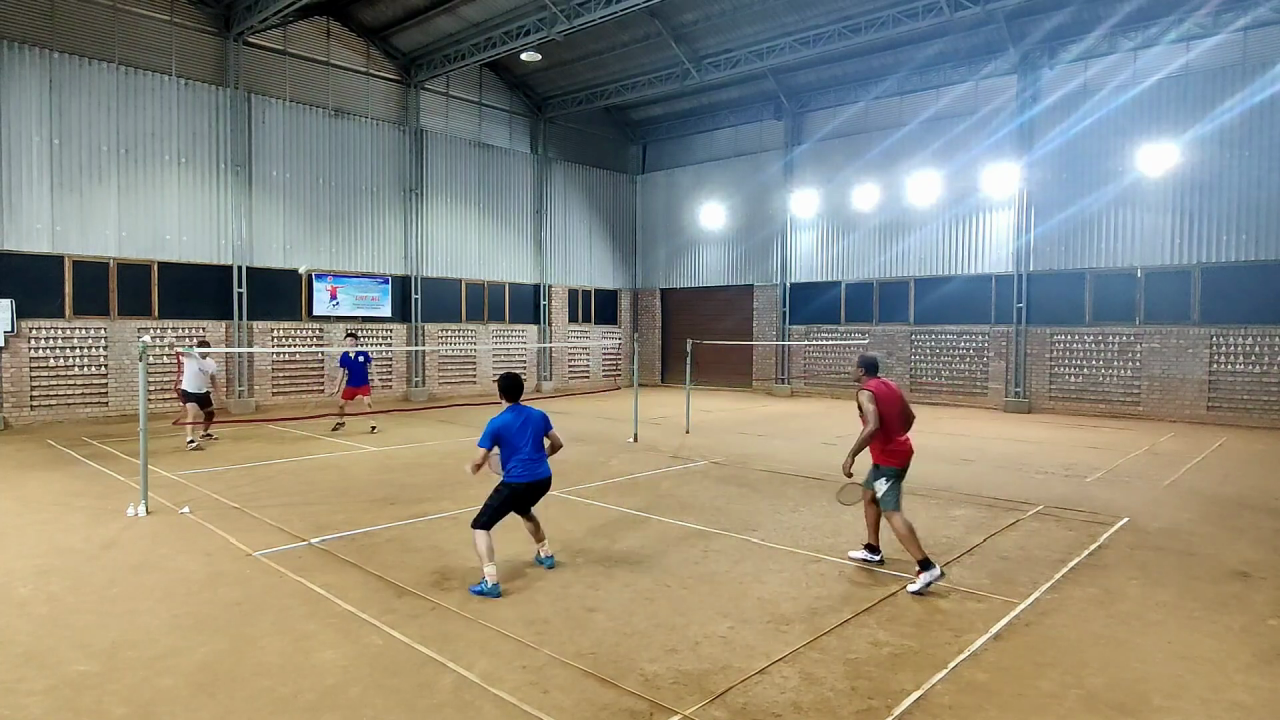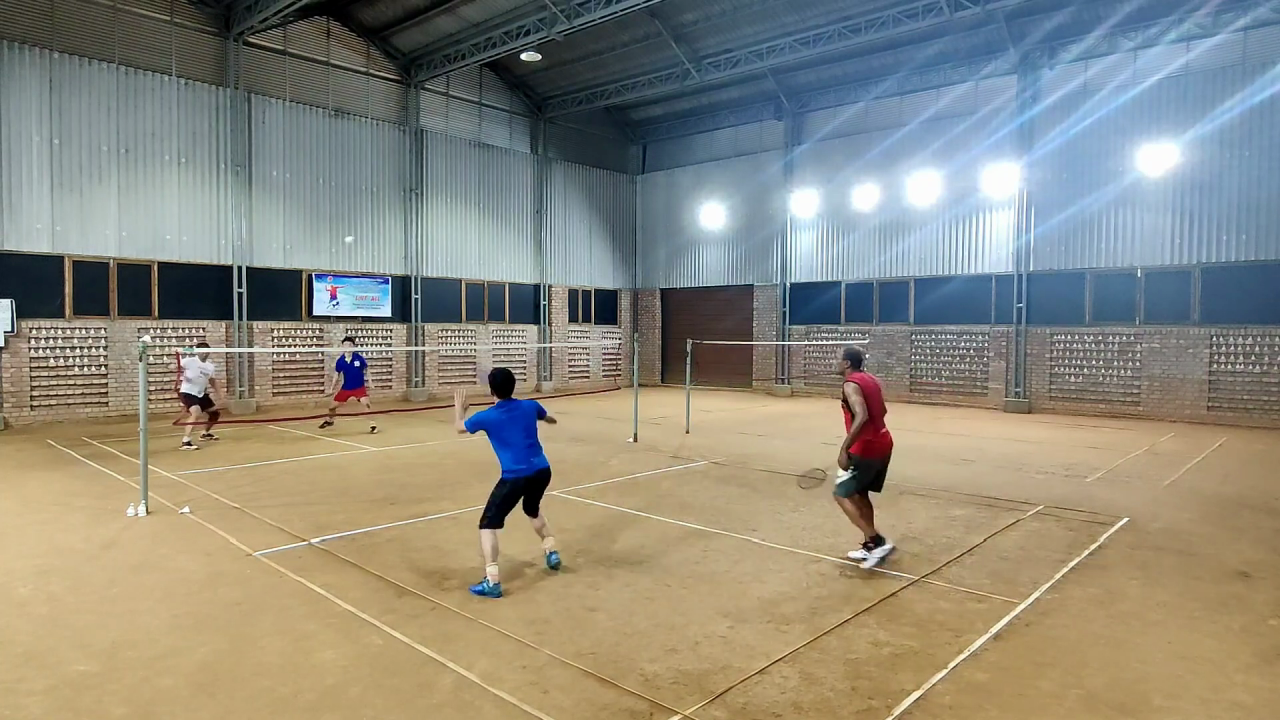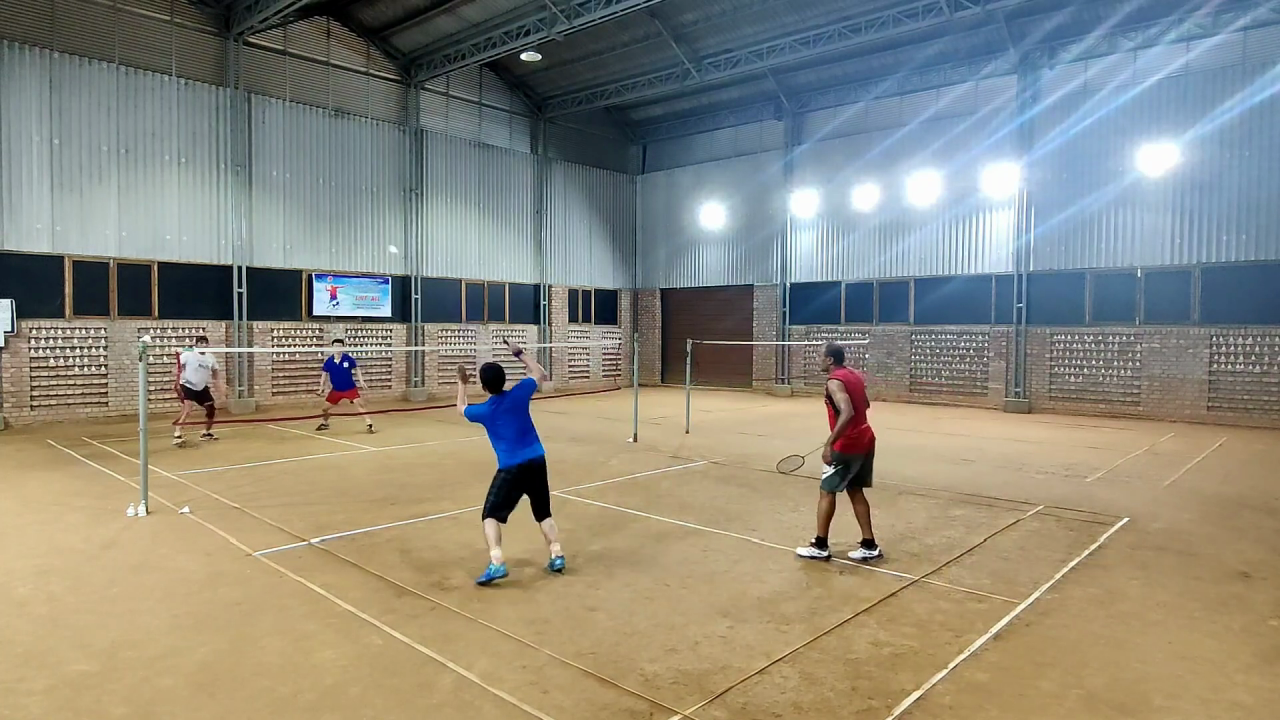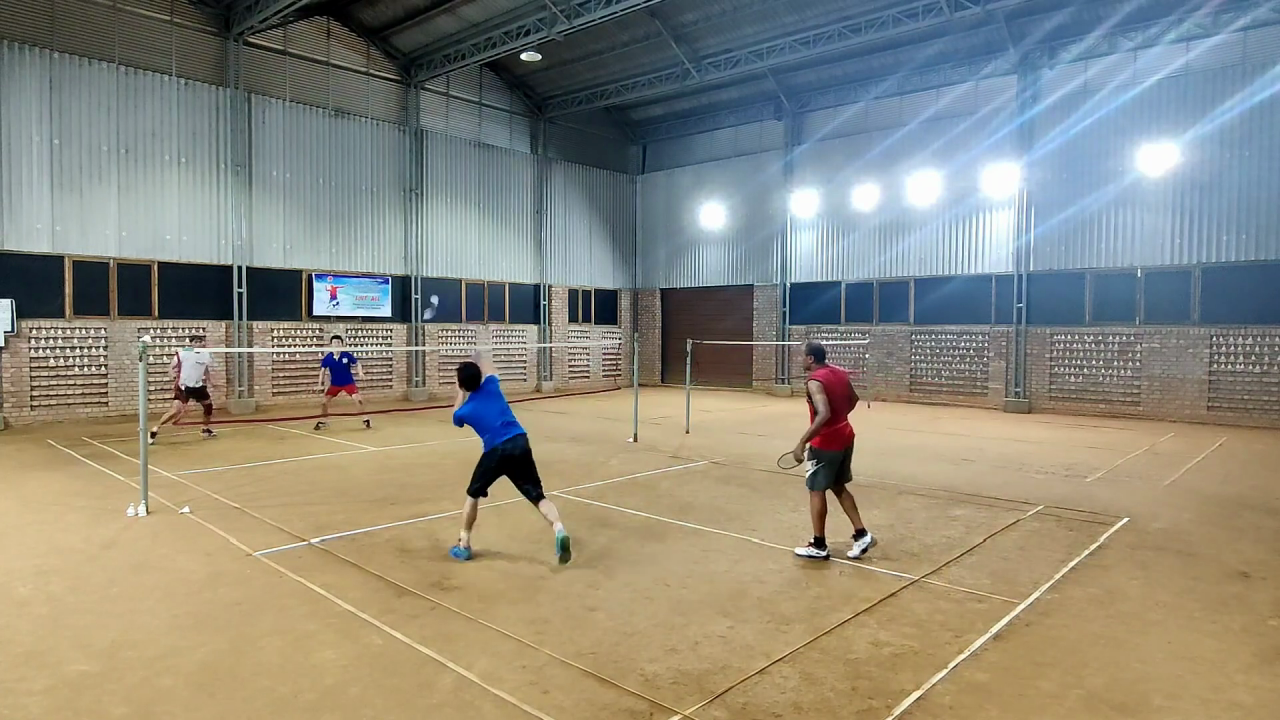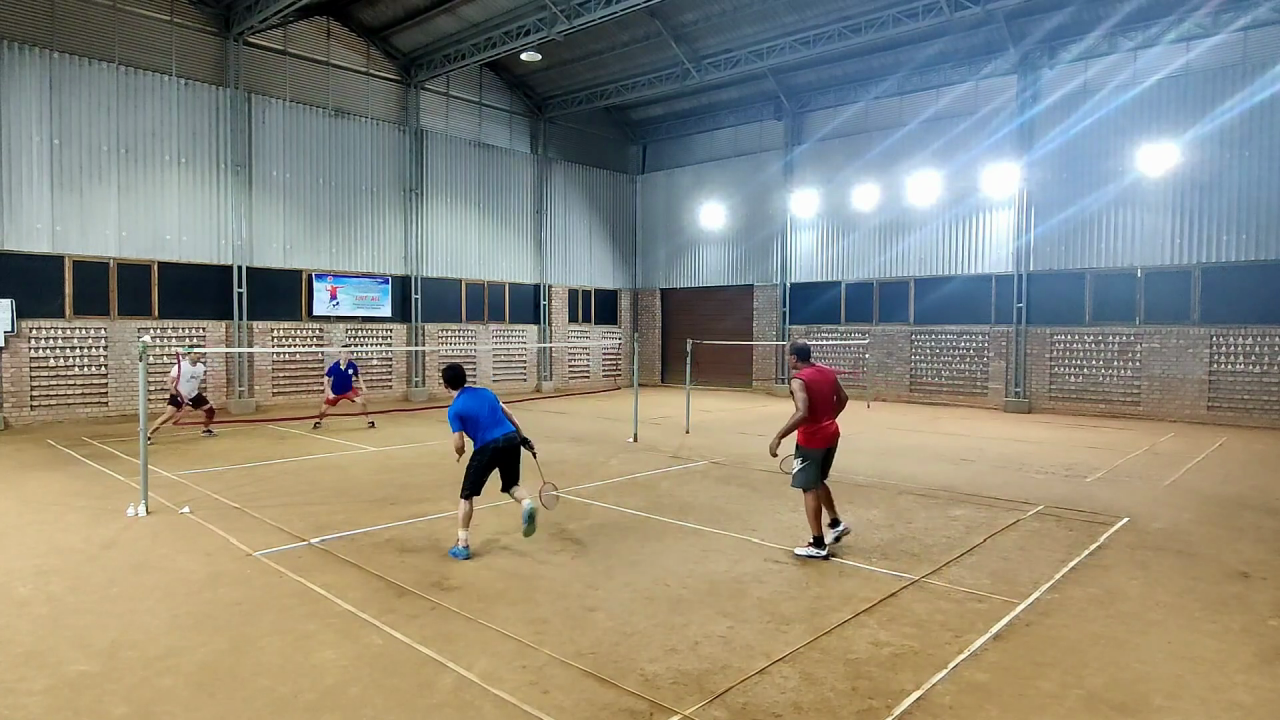
dt=0.2s
person 1, frame 1
left shoulder: (865, 392)
right shoulder: (890, 386)
left elbow: (872, 426)
right elbow: (910, 417)
left wrist: (851, 455)
left hip: (887, 457)
right hip: (902, 450)
left knee: (892, 512)
right knee: (869, 494)
left ankle: (927, 567)
right ankle: (872, 550)
person 1, frame 2
left shoulder: (851, 385)
right shoulder: (871, 380)
left elbow: (862, 417)
left wrist: (844, 448)
left hip: (865, 449)
right hip: (883, 445)
left knee: (843, 496)
right knee: (860, 493)
left ankle: (878, 542)
right ankle: (871, 546)
person 1, frame 3
left shoulder: (835, 381)
right shoulder: (855, 376)
left elbow: (847, 414)
left wrist: (829, 445)
left hip: (848, 445)
right hip: (865, 440)
left knee: (827, 492)
right knee: (855, 491)
left ankle: (820, 546)
right ankle: (869, 545)
person 1, frame 4
left shoulder: (815, 381)
right shoulder: (840, 373)
left elbow: (823, 415)
right elbow: (854, 399)
left wrist: (802, 442)
left hip: (826, 442)
right hip: (846, 436)
left knee: (817, 491)
right knee: (838, 487)
left ankle: (819, 546)
right ankle: (862, 534)
person 1, frame 5
left shoulder: (799, 379)
right shoulder: (827, 372)
left elbow: (802, 413)
right elbow: (843, 398)
left wrist: (778, 437)
left hip: (812, 440)
right hip: (831, 435)
left knee: (810, 489)
right knee: (818, 482)
left ankle: (818, 545)
right ankle: (836, 523)
person 2, frame 1
left shoulder: (496, 424)
right shoulder: (538, 415)
left elbow: (479, 461)
right elbow: (558, 444)
left wrist: (472, 469)
left hip: (515, 483)
right hip: (543, 480)
left knee: (480, 526)
right knee: (524, 510)
left ankle: (491, 580)
right ankle: (546, 554)
person 2, frame 2
left shoulder: (487, 417)
right shoulder: (529, 407)
left elbow: (459, 427)
right elbow: (552, 419)
left wrist: (459, 405)
left hip: (514, 477)
right hip: (542, 471)
left knee: (488, 526)
right knee: (532, 510)
left ankle: (492, 581)
right ankle: (551, 551)
person 2, frame 3
left shoulder: (480, 411)
right shoulder: (519, 394)
left elbow: (461, 409)
right elbow: (541, 373)
left wrist: (463, 384)
right wrist: (521, 354)
left hip: (510, 468)
right hip: (537, 461)
left knee: (491, 517)
right knee: (543, 513)
left ankle: (497, 563)
right ankle: (557, 556)
person 2, frame 4
left shoulder: (461, 412)
right shoulder: (492, 386)
right elbow: (491, 371)
left wrist: (459, 395)
right wrist: (480, 361)
left hip: (496, 452)
right hip: (520, 444)
left knee: (473, 495)
right knee: (537, 495)
left ankle: (463, 545)
right ankle: (559, 532)
person 2, frame 5
left shoulder: (455, 408)
right shoulder: (486, 392)
left elbow: (459, 446)
right elbow: (510, 415)
left wrist: (459, 455)
right wrist: (523, 437)
left hip: (486, 447)
right hip: (510, 440)
left knee: (467, 496)
right knee: (512, 487)
left ankle: (462, 545)
right ankle: (527, 504)
